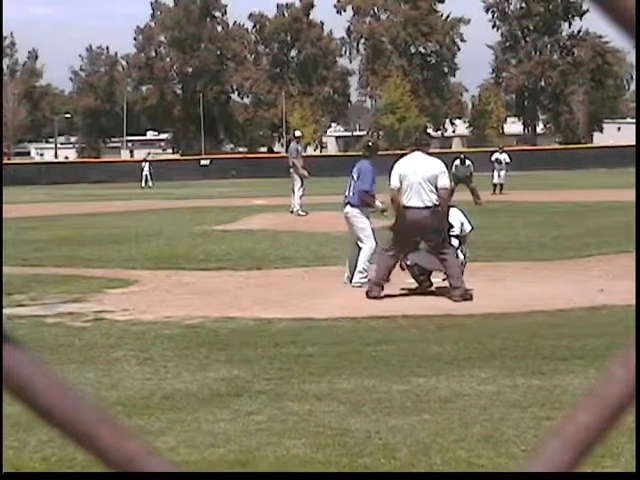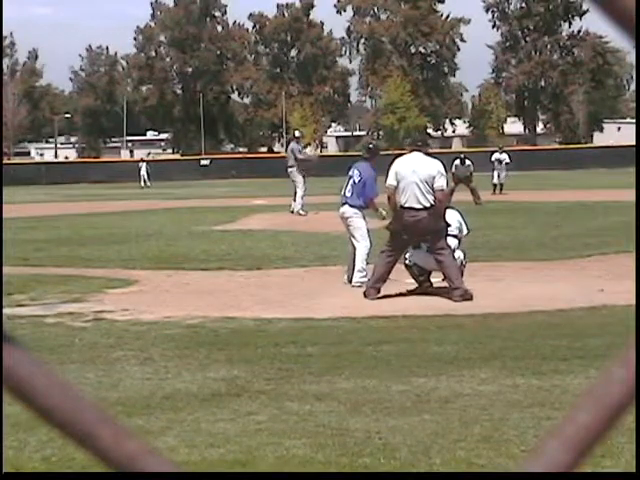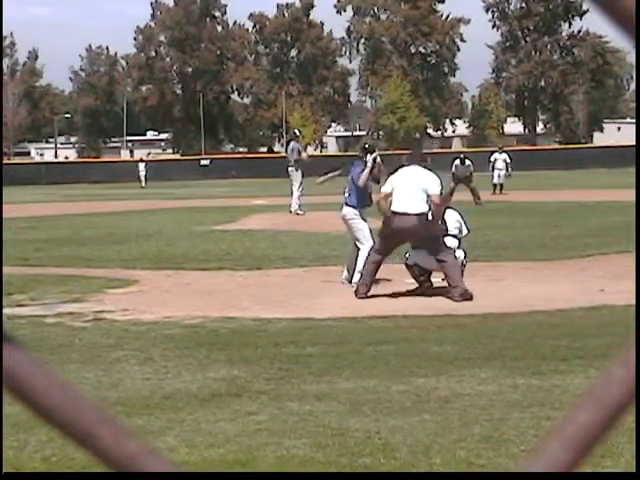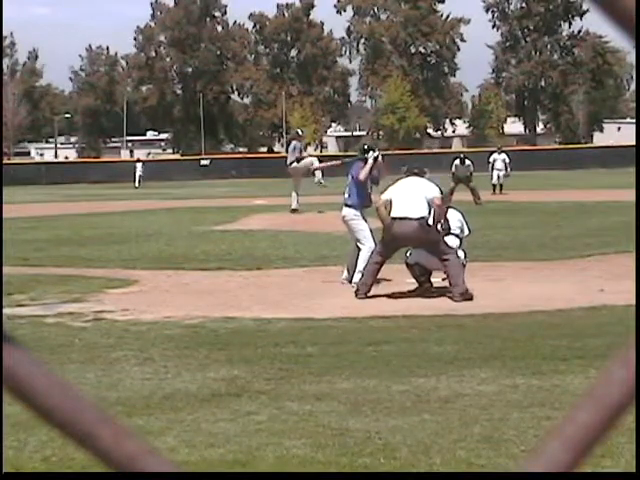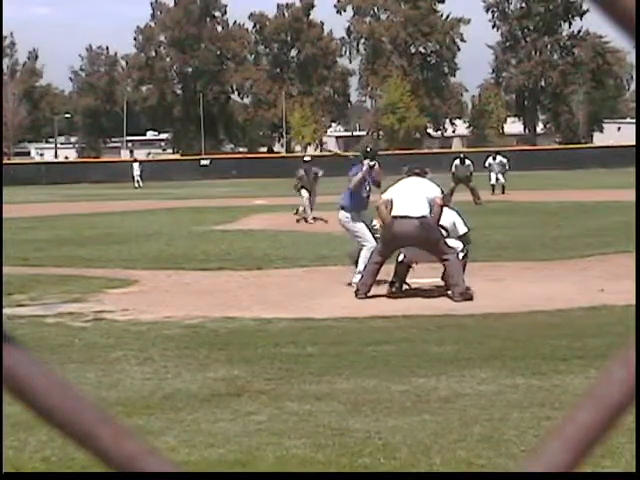
dt=1s
person 1, frame 1
left shoulder: (400, 163)
right shoulder: (437, 164)
left elbow: (394, 195)
right elbow: (444, 196)
left wrist: (400, 215)
right wrist: (443, 217)
left hip: (408, 214)
right hip: (430, 214)
left knee: (392, 251)
right knee: (446, 251)
left ankle: (375, 287)
right ankle: (458, 290)
person 1, frame 2
left shoulder: (398, 163)
right shoulder: (435, 164)
left elbow: (390, 194)
right elbow: (440, 197)
left wrist: (396, 215)
right wrist: (440, 218)
left hip: (405, 215)
right hip: (428, 216)
left knee: (390, 252)
right knee: (443, 252)
left ankle: (372, 289)
right ankle: (458, 290)
person 1, frame 3
left shoulder: (397, 174)
right shoulder: (430, 176)
left elbow: (381, 199)
right elbow: (436, 202)
left wrist: (389, 220)
right wrist: (435, 223)
left hip: (396, 221)
right hip: (420, 222)
left knee: (377, 252)
right knee: (444, 253)
left ankle: (362, 288)
right ankle: (459, 291)
person 1, frame 4
left shoulder: (396, 185)
right shoulder: (428, 184)
left elbow: (380, 205)
right elbow: (438, 203)
left wrist: (389, 227)
right wrist: (435, 226)
left hip: (396, 227)
right hip: (419, 226)
left knee: (379, 255)
right knee: (449, 254)
left ankle: (362, 290)
right ankle: (459, 292)
person 1, frame 5
left shoulder: (398, 185)
right shoulder: (429, 184)
left elbow: (381, 204)
right elbow: (438, 203)
left wrist: (388, 227)
right wrist: (433, 226)
left hip: (396, 226)
right hip: (419, 225)
left knee: (379, 254)
right knee: (449, 254)
left ankle: (361, 290)
right ankle: (459, 292)
person 2, frame 1
left shoulder: (359, 165)
right shoulder: (368, 167)
right elbow: (363, 193)
left wrist: (375, 202)
right wrist: (377, 204)
left hip: (350, 208)
right hip: (357, 210)
left knee: (356, 244)
right knee: (369, 243)
left ankle: (350, 276)
right ankle: (359, 279)
person 2, frame 2
left shoulder: (355, 166)
right shoulder: (369, 172)
right elbow: (369, 199)
right wrist: (379, 211)
left hip: (345, 208)
right hip: (354, 211)
left knee: (356, 243)
right knee: (363, 244)
left ankle: (350, 276)
right ankle: (358, 279)
person 2, frame 3
left shoulder: (363, 166)
right shoulder: (359, 167)
left elbow: (376, 179)
right elbow: (361, 183)
left wrist: (377, 165)
right wrist: (369, 165)
left hip: (356, 211)
right hip: (354, 212)
left knee: (360, 243)
right knee: (367, 244)
left ankle: (349, 275)
right ankle: (357, 279)
person 2, frame 4
left shoulder: (364, 167)
right shoulder: (358, 165)
left elbow: (377, 180)
right elbow: (361, 178)
left wrist: (379, 163)
right wrist: (371, 161)
left hip: (354, 212)
right hip: (353, 212)
left knee: (361, 244)
right knee: (368, 245)
left ankle: (348, 276)
right ankle: (358, 279)
person 2, frame 5
left shoulder: (369, 172)
right shoulder: (357, 170)
left elbow: (379, 183)
right elbow: (351, 186)
left wrist: (376, 169)
right wrist: (364, 170)
left hip: (359, 213)
right hip: (348, 215)
right knee: (369, 244)
right ankle: (358, 279)
